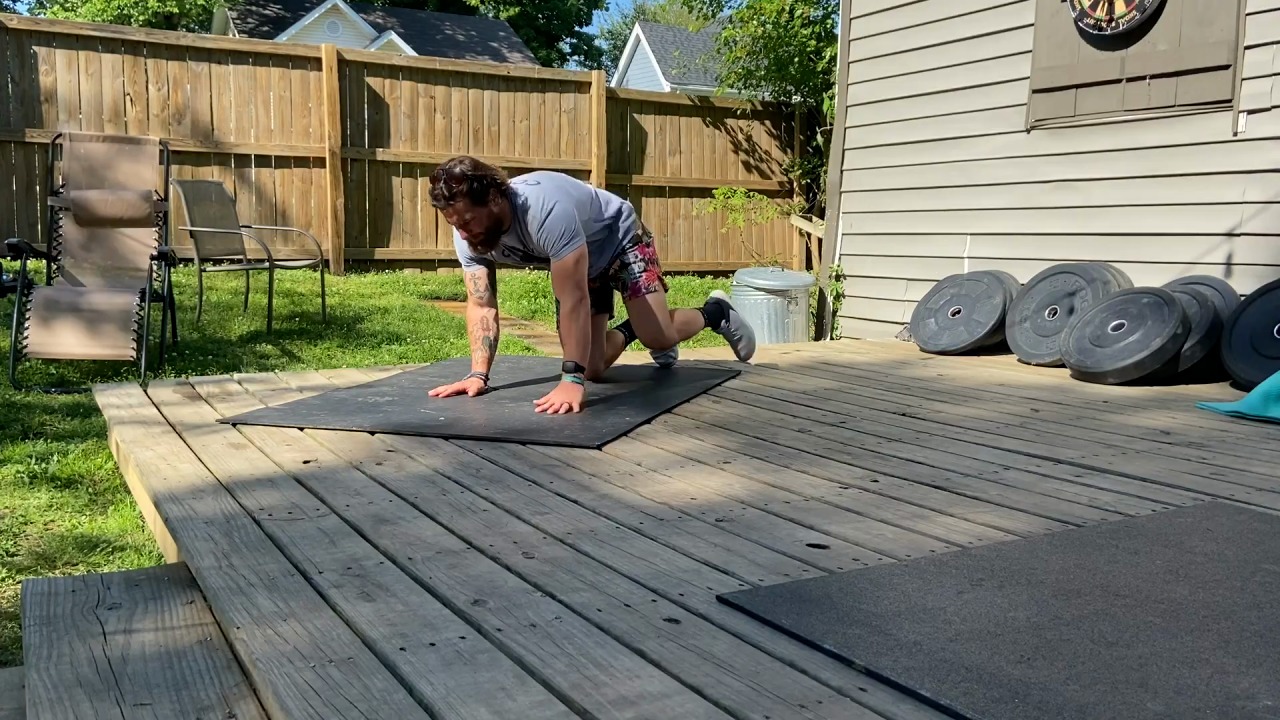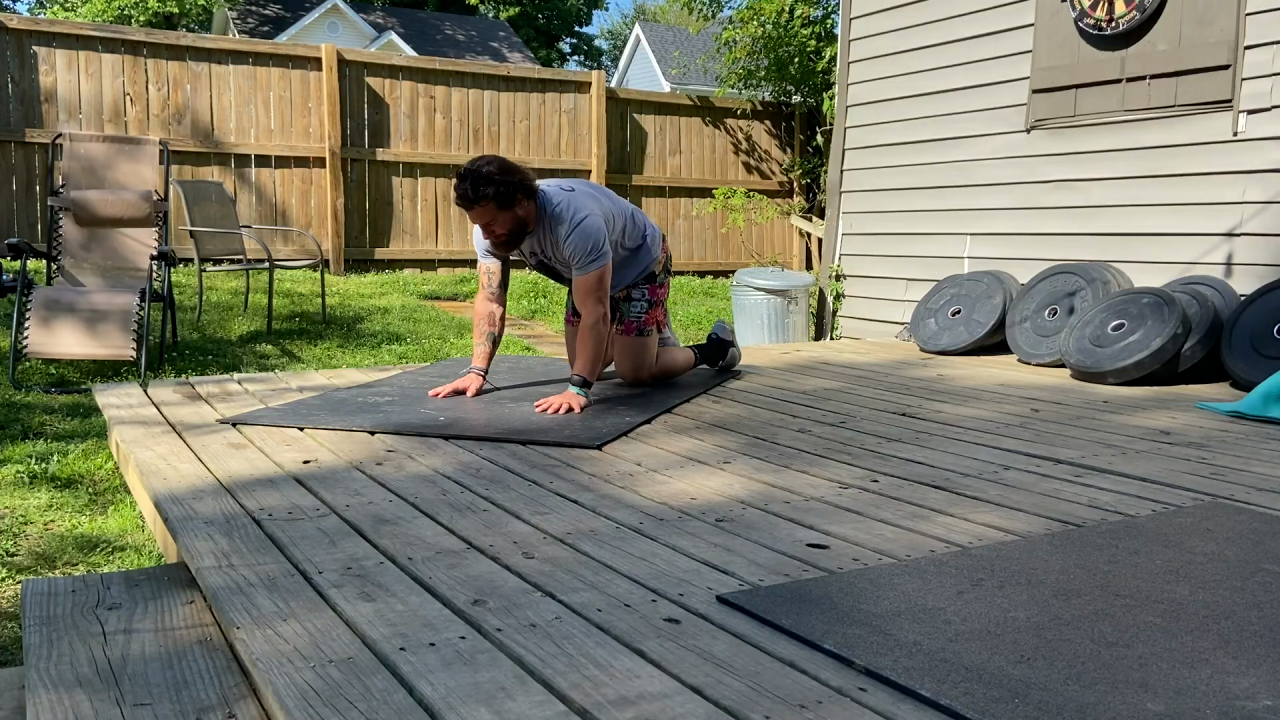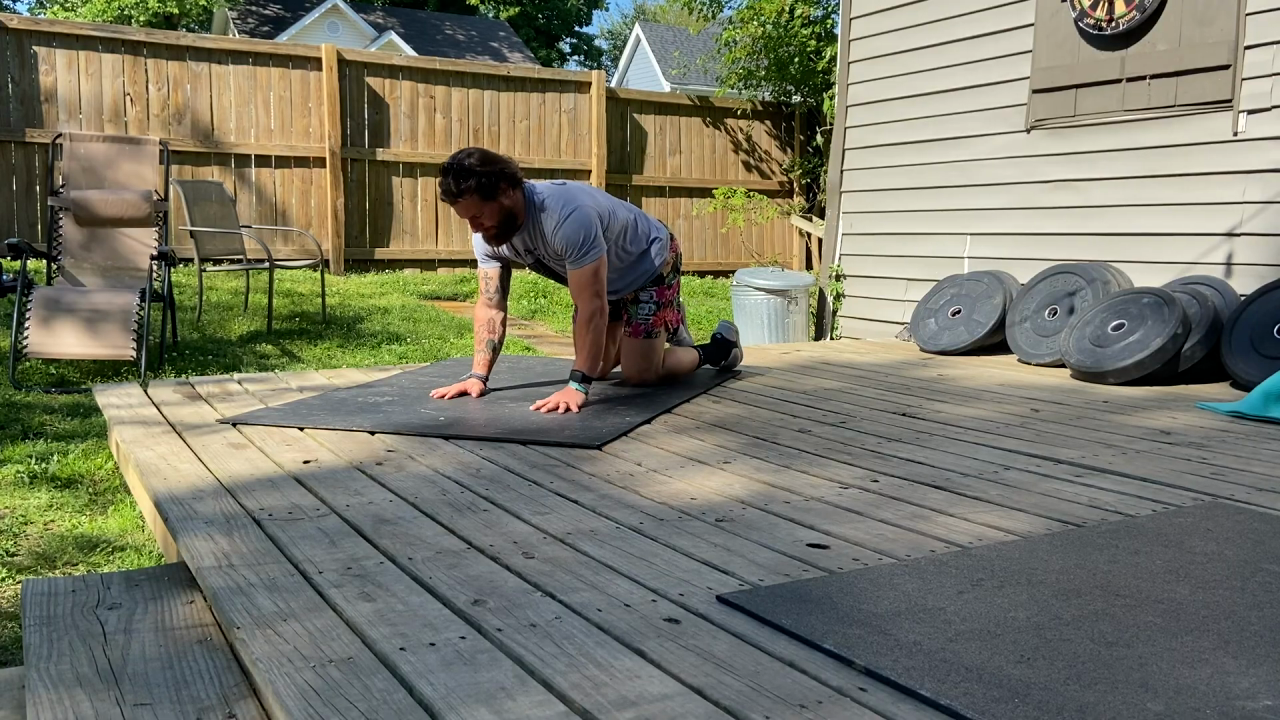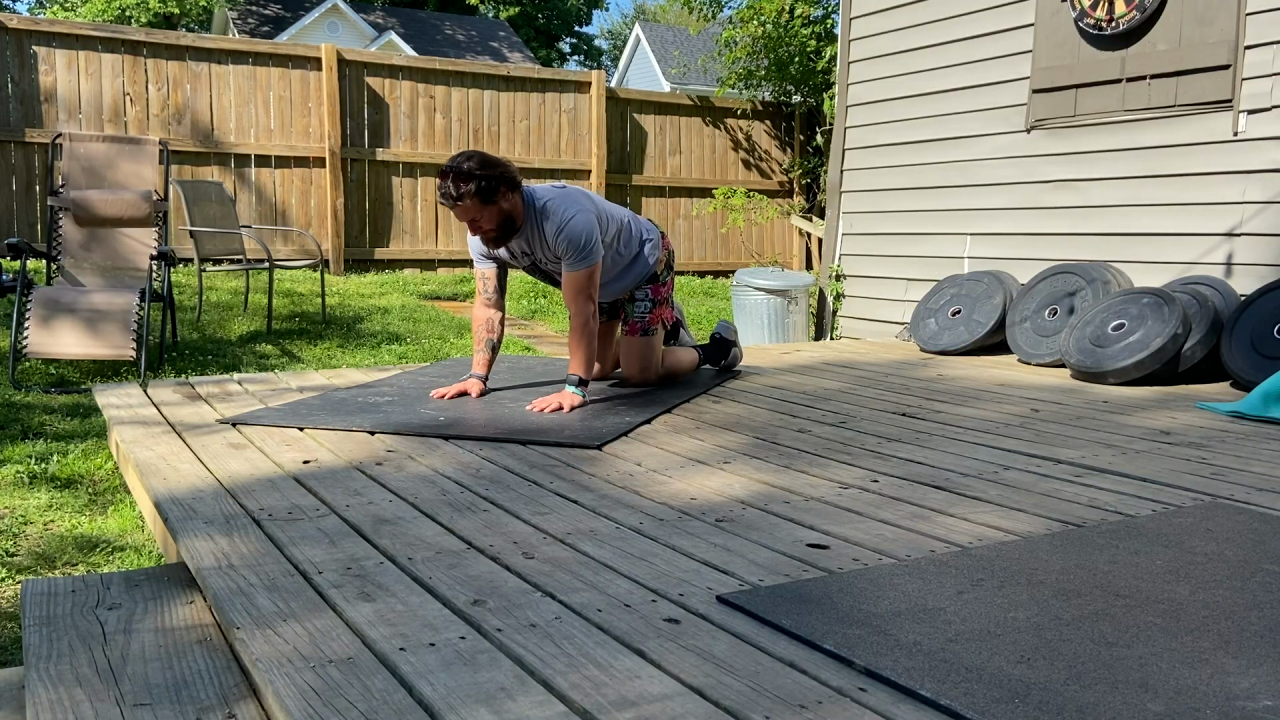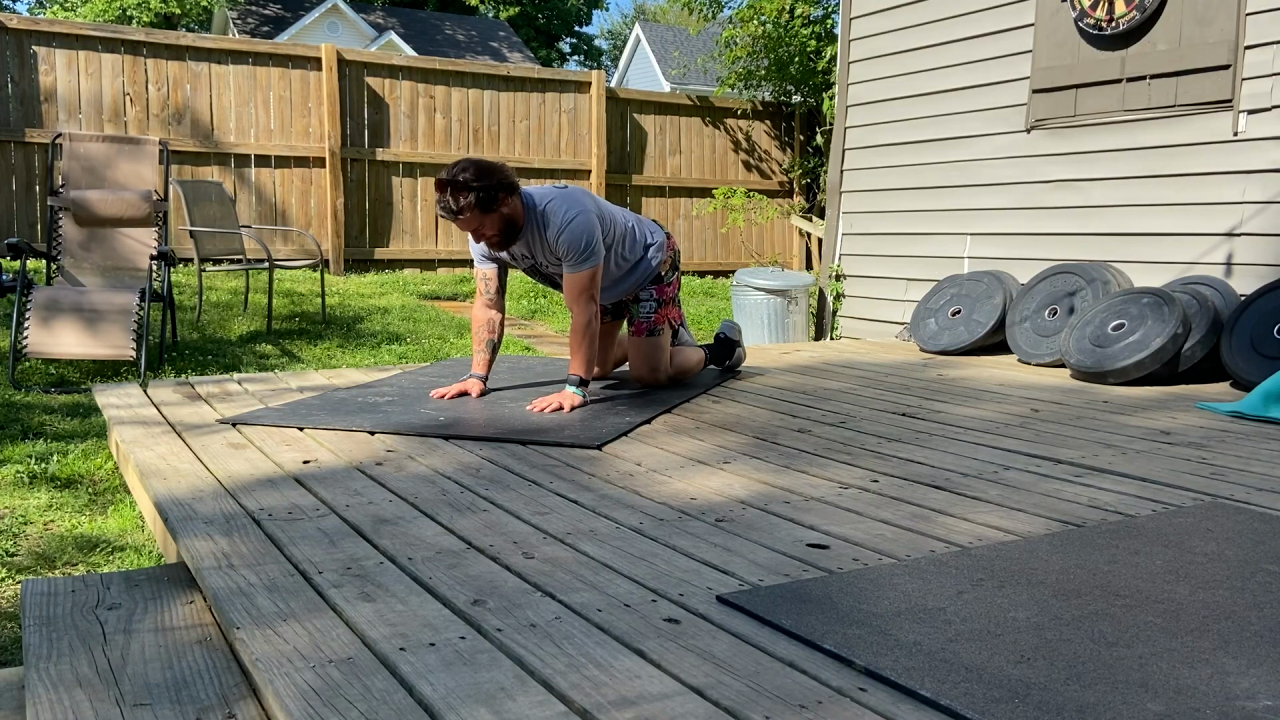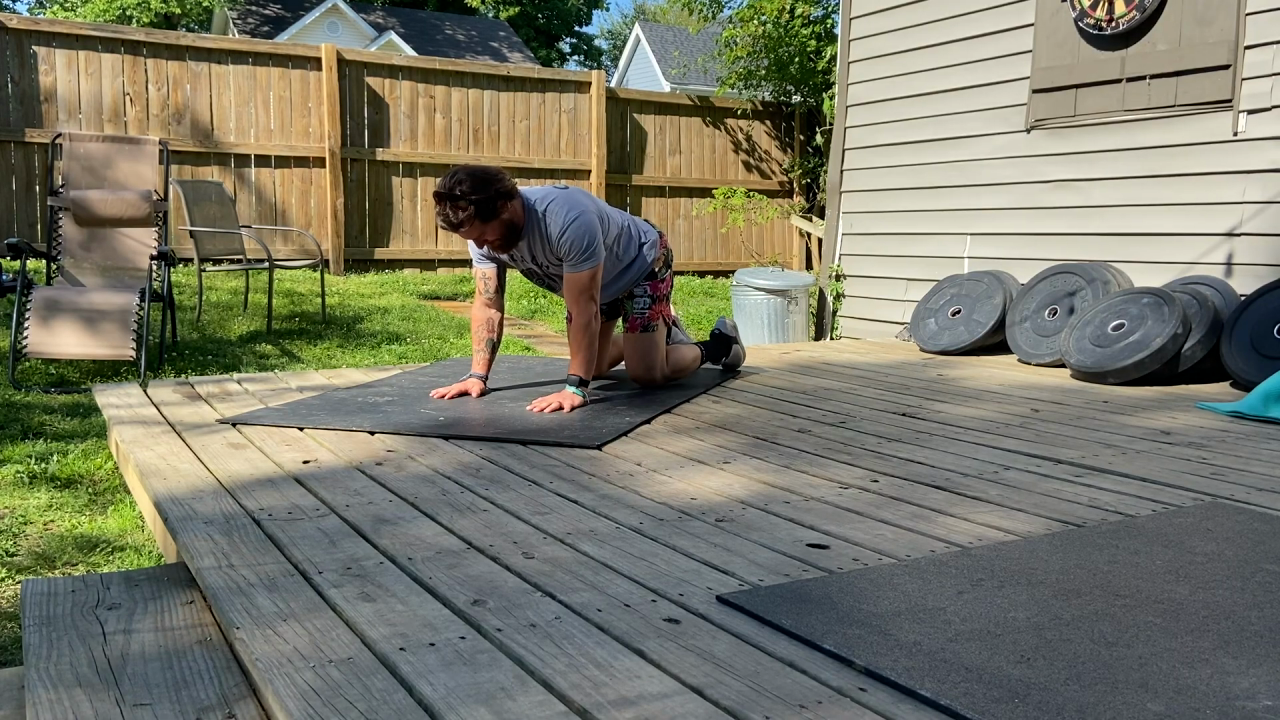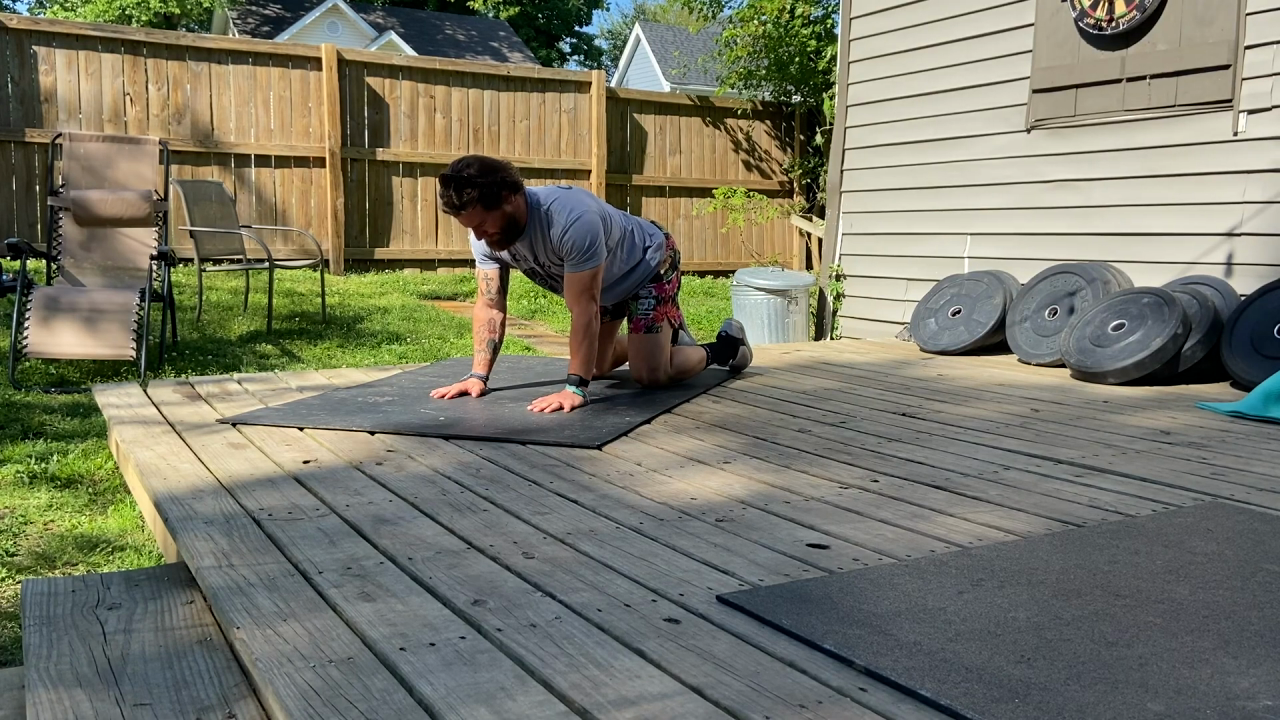
dt=0.5s
person 1, frame 1
left shoulder: (546, 210)
right shoulder: (467, 236)
left elbow: (574, 301)
right elbow: (481, 307)
left wrist: (572, 381)
right wrist: (478, 375)
left hip: (617, 236)
right hip: (567, 263)
left knee: (659, 333)
right knee: (592, 367)
left ankle: (715, 313)
right ankle: (627, 331)
person 1, frame 2
left shoulder: (576, 222)
right shoulder: (489, 229)
left elbow: (594, 312)
right elbow: (490, 301)
left wrist: (578, 389)
right wrist: (476, 371)
left hip: (640, 262)
right hip: (588, 273)
left knee: (634, 373)
right knee: (585, 364)
left ankle: (716, 347)
right ankle: (642, 331)
person 1, frame 3
left shoulder: (566, 214)
right shoulder: (487, 233)
left elbow: (592, 306)
right elbow: (490, 306)
left wrist: (578, 386)
right wrist: (477, 375)
left hip: (650, 263)
right hip: (604, 273)
left knee: (640, 375)
right knee: (595, 367)
left ankle: (719, 347)
right ankle: (661, 327)
person 1, frame 4
left shoulder: (566, 218)
right shoulder: (483, 236)
left elbow: (583, 311)
right elbow: (488, 307)
left wrist: (574, 388)
right wrist: (477, 376)
left hip: (644, 262)
right hip: (597, 279)
left knee: (640, 375)
right knee: (597, 368)
left ankle: (718, 347)
right ankle: (665, 329)
person 1, frame 5
left shoulder: (567, 217)
right shoulder: (484, 235)
left elbow: (583, 309)
right elbow: (488, 306)
left wrist: (574, 388)
right wrist: (477, 375)
left hip: (648, 263)
right hip: (601, 279)
left knee: (650, 375)
right knee: (595, 367)
left ankle: (722, 347)
right ankle: (664, 331)
person 1, frame 6
left shoulder: (567, 218)
right shoulder: (482, 230)
left elbow: (583, 310)
right elbow: (487, 305)
left wrist: (575, 388)
right wrist: (477, 375)
left hip: (642, 263)
right hip: (594, 281)
left knee: (647, 373)
right knee: (594, 366)
left ankle: (719, 343)
right ankle: (661, 331)
person 1, frame 7
left shoulder: (571, 217)
right shoulder: (485, 234)
left elbow: (584, 310)
right elbow: (490, 306)
left wrist: (575, 388)
right wrist: (478, 376)
left hip: (649, 264)
right hip: (603, 280)
left knee: (650, 375)
right knee: (595, 366)
left ankle: (725, 345)
right ankle: (664, 332)
